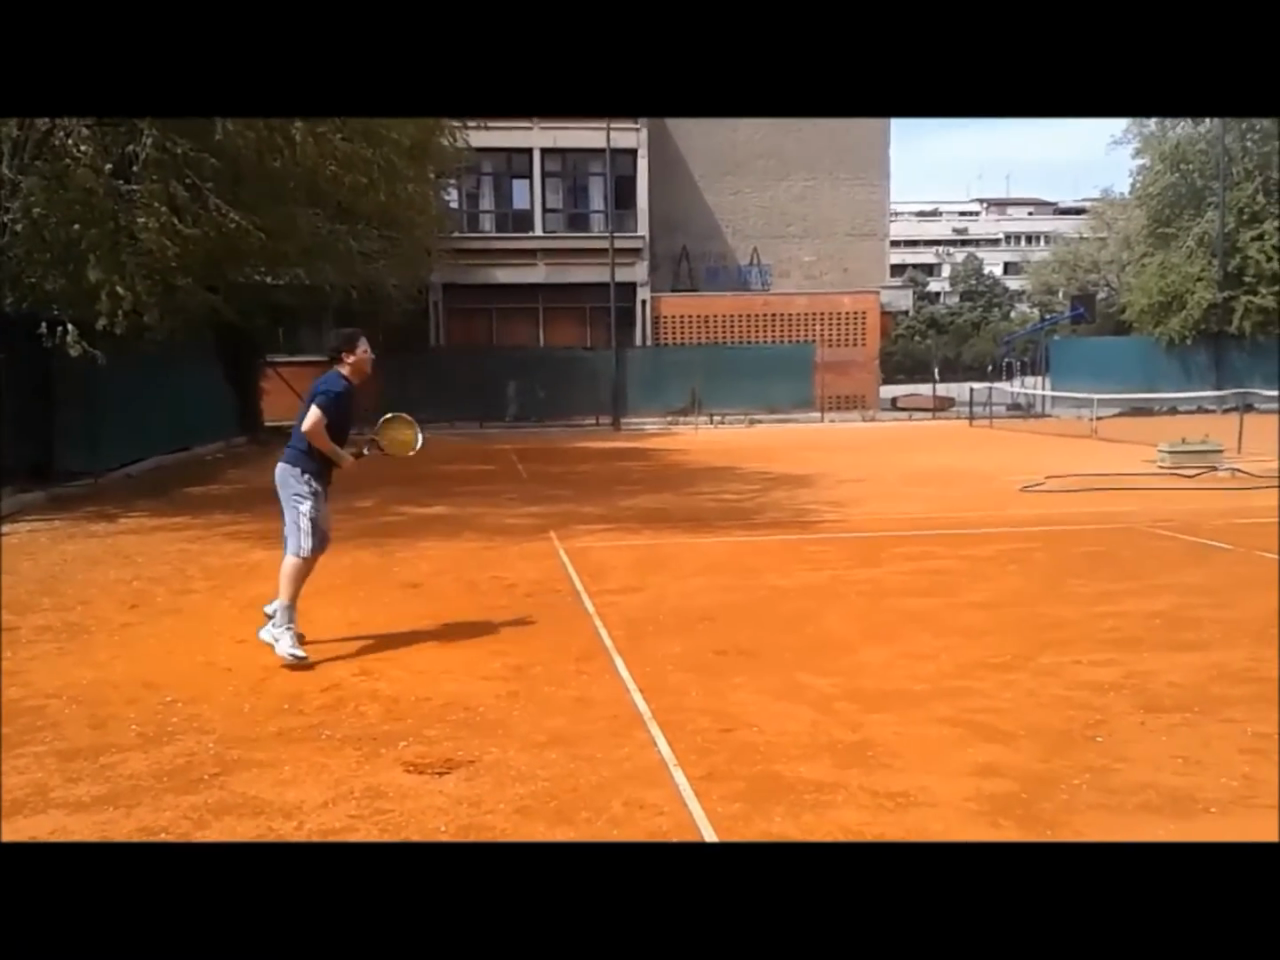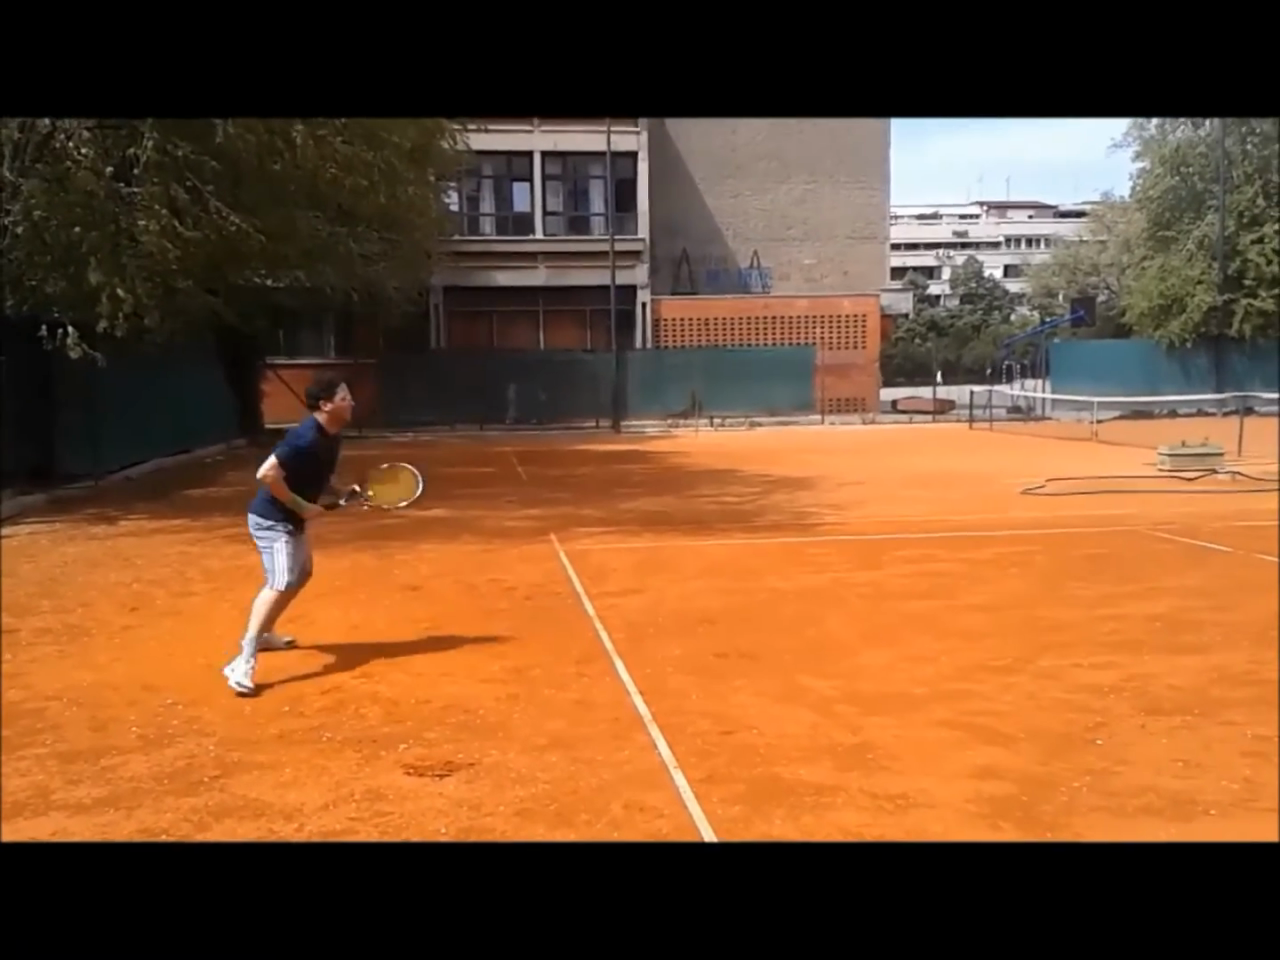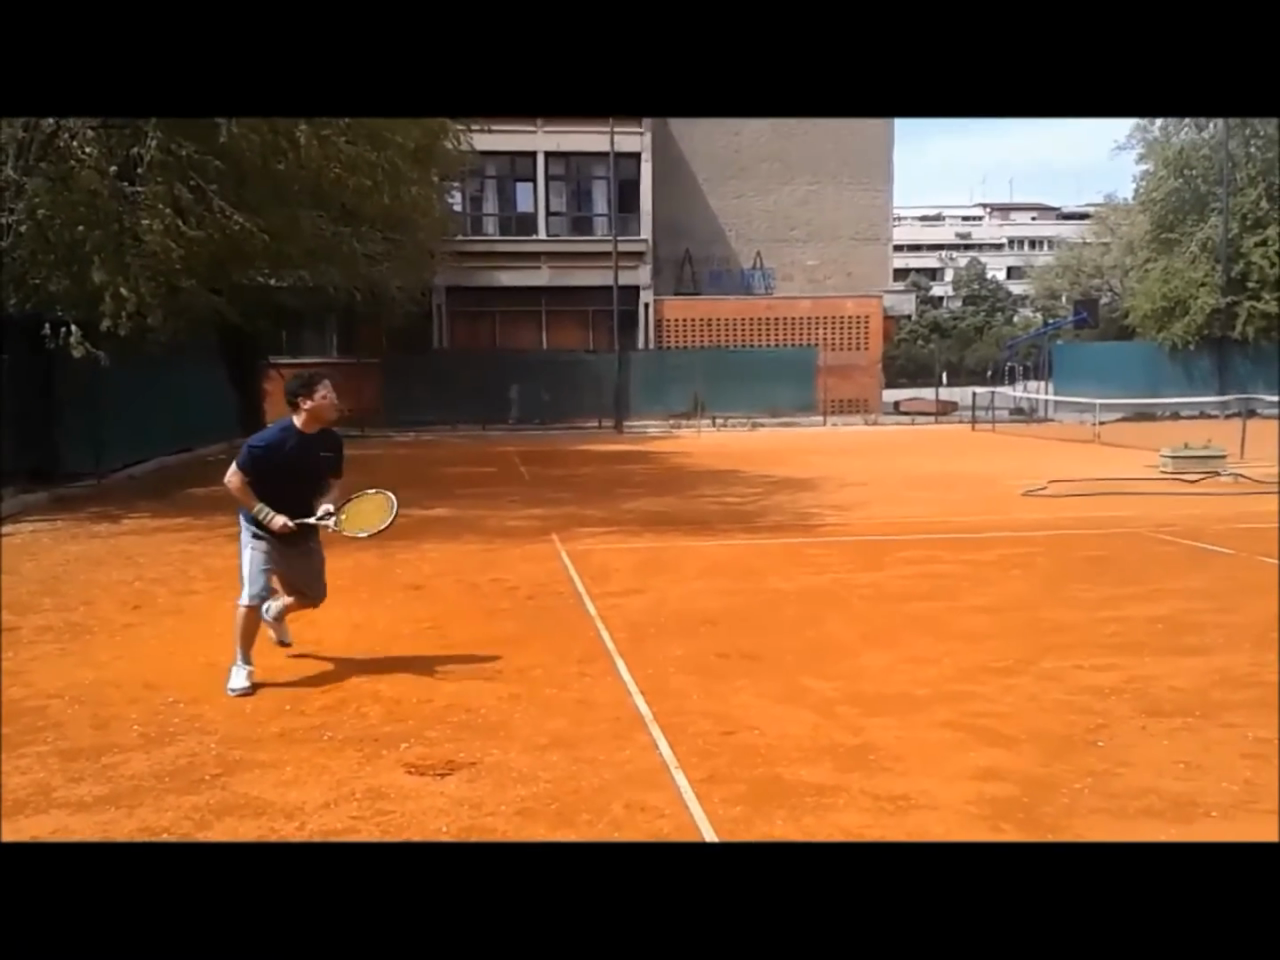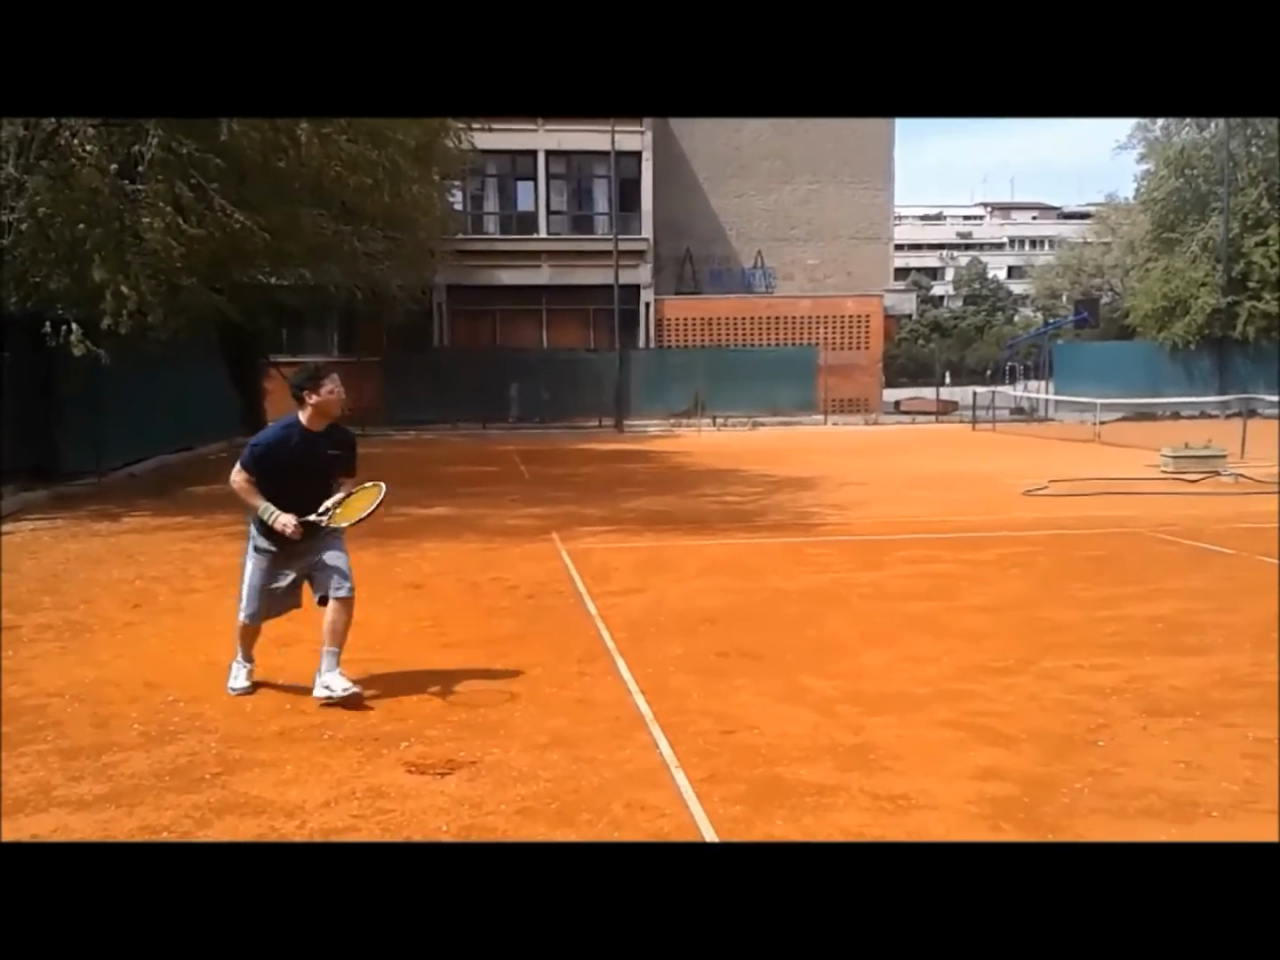
dt=0.2s
person 1, frame 1
left shoulder: (339, 386)
right shoulder: (337, 388)
right elbow: (310, 427)
right wrist: (339, 455)
left hip: (310, 474)
right hip: (301, 472)
left knee: (315, 546)
right knee: (302, 548)
left ankle: (279, 610)
right ankle: (280, 625)
person 1, frame 2
left shoulder: (331, 439)
right shoulder: (305, 438)
right elbow: (266, 475)
left wrist: (341, 492)
right wrist: (301, 505)
left hip: (292, 521)
right hip: (271, 519)
left knee: (299, 576)
right knee: (282, 583)
left ankle: (266, 635)
right ankle: (243, 661)
person 1, frame 3
left shoulder: (332, 442)
right shoulder: (268, 441)
left elbow: (333, 483)
right elbow: (232, 480)
left wrist: (328, 503)
right wrist: (267, 515)
left hip: (303, 529)
right hip: (262, 529)
left knee: (312, 594)
right knee: (253, 597)
left ankle: (274, 612)
right ankle: (242, 666)
person 1, frame 4
left shoulder: (342, 439)
right shoulder: (273, 438)
left elbow: (346, 488)
right elbow: (238, 480)
left wrist: (336, 501)
right wrist: (274, 516)
left hip: (319, 533)
right hip: (271, 536)
left knee: (342, 593)
right knee: (252, 611)
left ankle: (329, 675)
right ankle: (243, 664)
